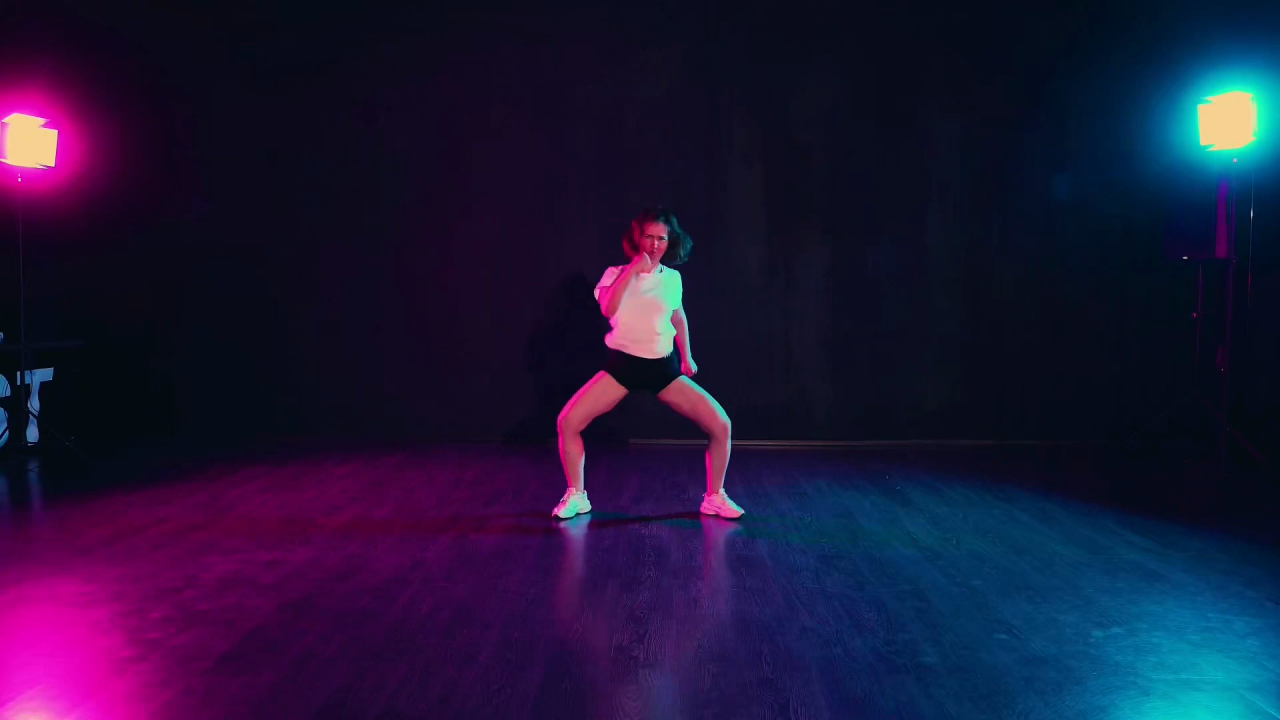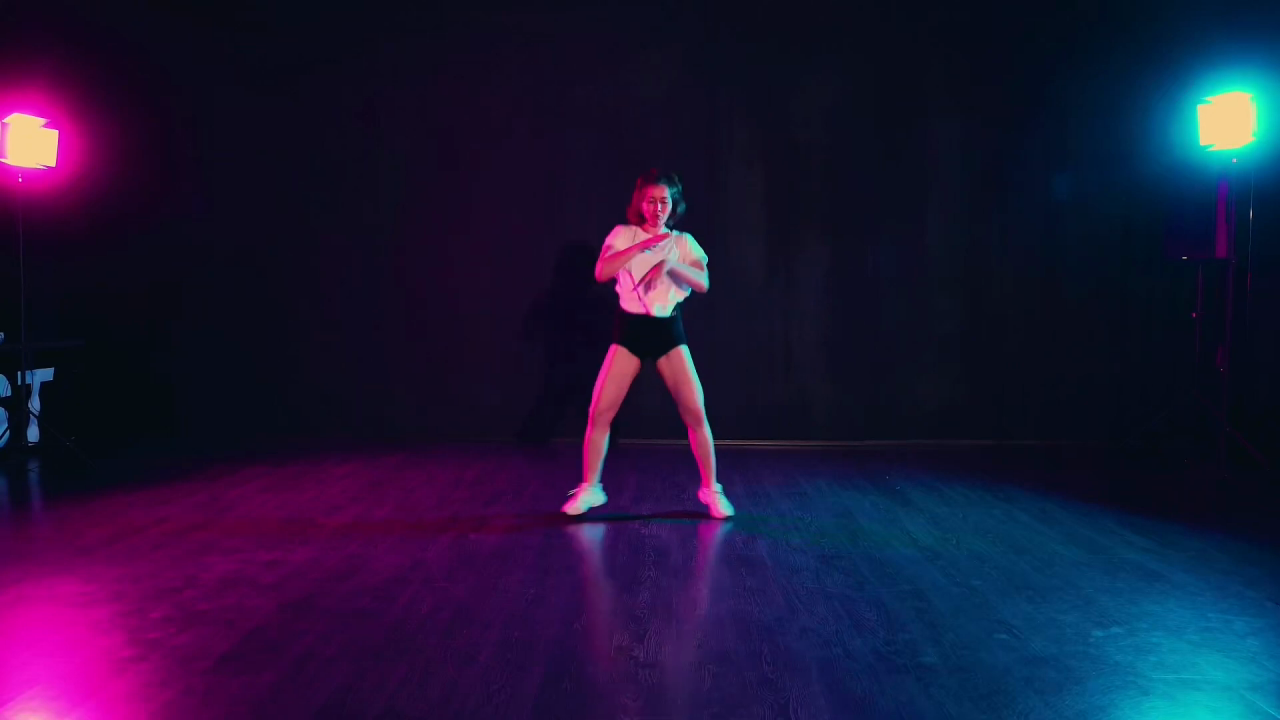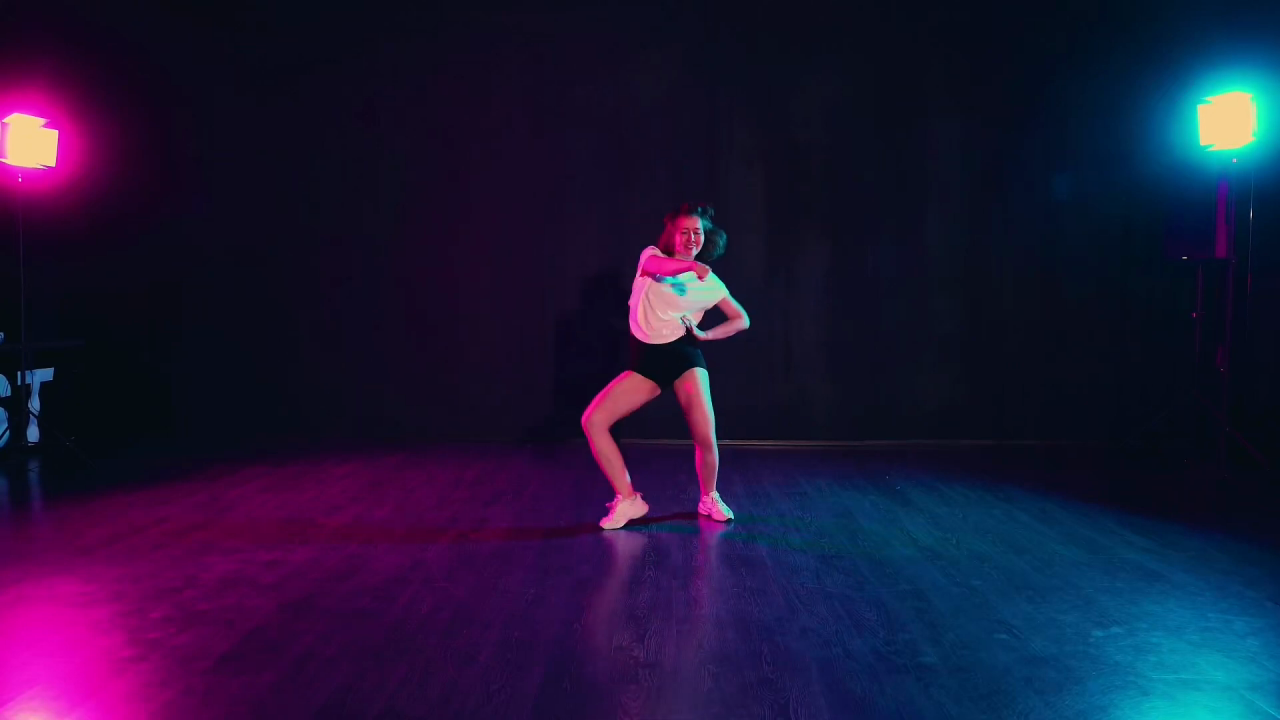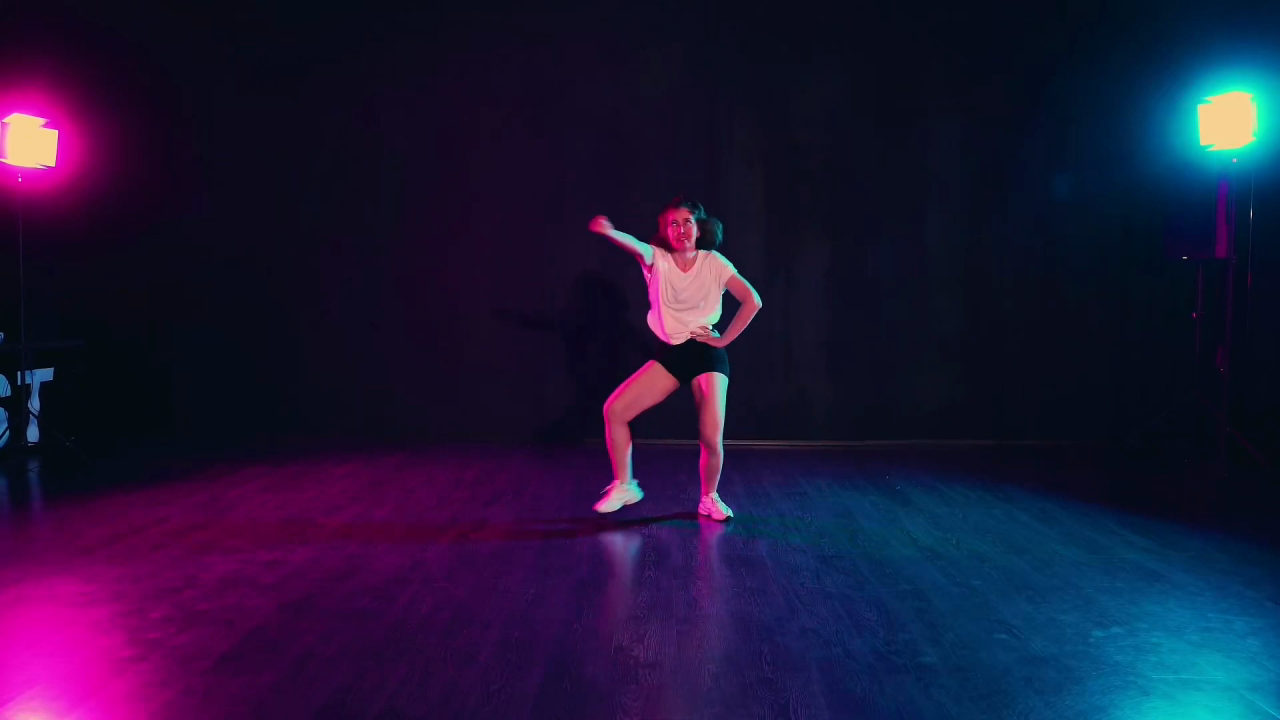
dt=0.7s
person 1, frame 1
left shoulder: (672, 278)
right shoulder: (616, 273)
right elbow: (607, 309)
left wrist: (687, 357)
right wrist: (629, 272)
left hip: (663, 370)
right hip: (622, 366)
left knee: (720, 425)
right knee: (567, 422)
left ankle: (715, 497)
right ankle: (576, 495)
person 1, frame 2
left shoulder: (684, 242)
right shoulder: (624, 234)
left elbow: (703, 284)
right elbow: (601, 273)
left wrist: (668, 267)
right wrist: (643, 245)
left hip: (668, 330)
right hip: (630, 329)
left knee: (695, 413)
right knee: (599, 412)
left ankle: (710, 489)
right ankle: (588, 488)
person 1, frame 3
left shoulder: (710, 282)
right shoulder: (651, 256)
left elbow: (742, 320)
right elbow: (659, 268)
left wrist: (705, 335)
right wrist: (687, 265)
left hip: (683, 354)
right hip: (645, 359)
left knee: (705, 437)
right knee: (592, 421)
left ankle: (710, 498)
right ankle: (627, 499)
person 1, frame 4
left shoulder: (715, 263)
right shoulder: (656, 259)
left elbow: (753, 302)
right elbow: (637, 247)
left wrist: (724, 339)
right wrist: (611, 232)
left hip: (706, 355)
right hip: (669, 354)
left knee: (711, 438)
right knee: (613, 410)
left ankle: (709, 498)
right ankle: (622, 486)
